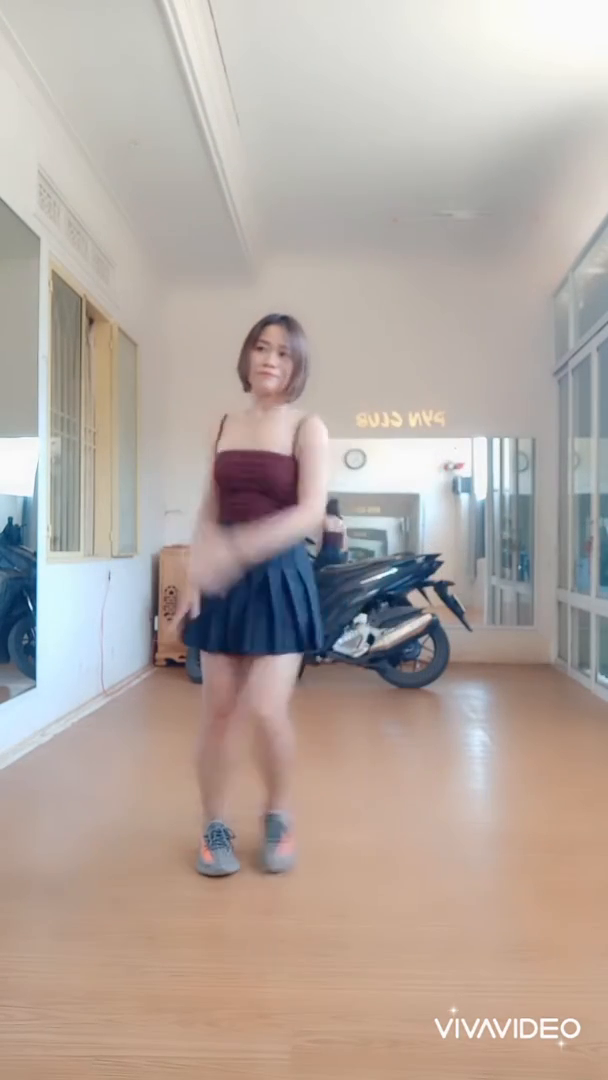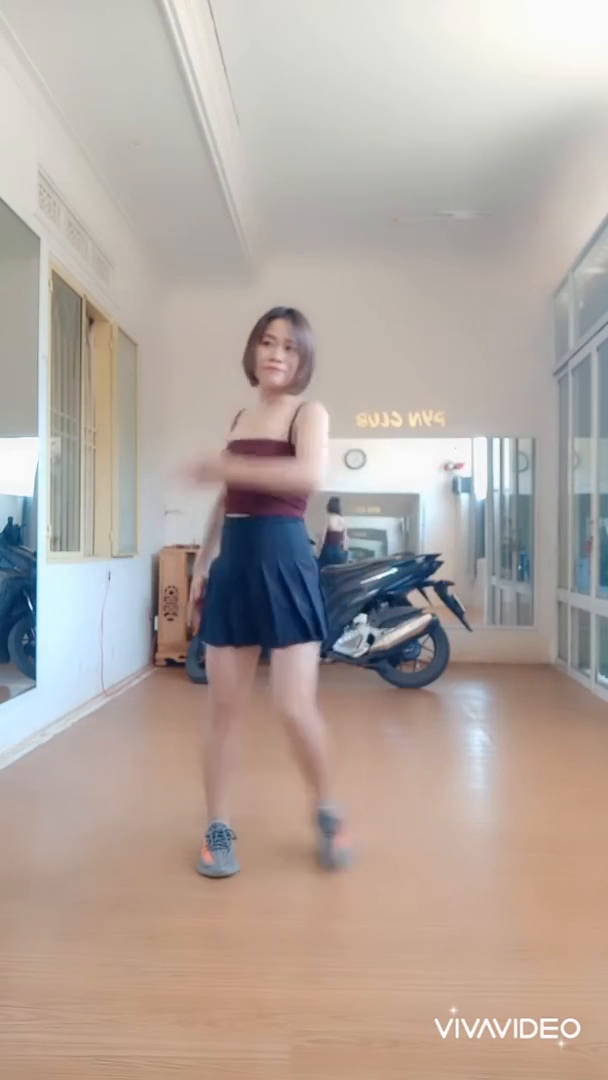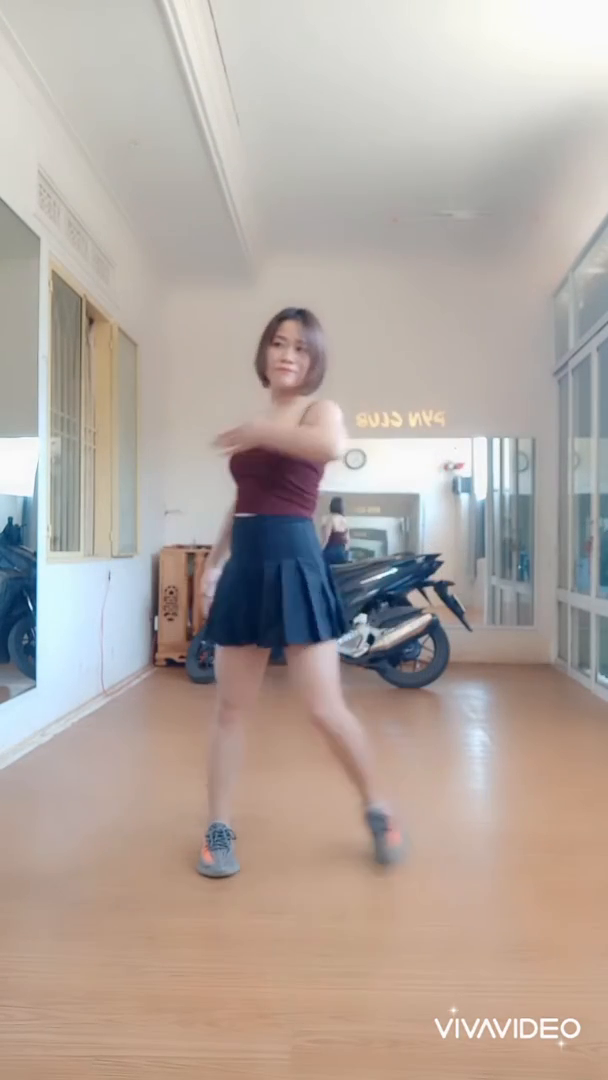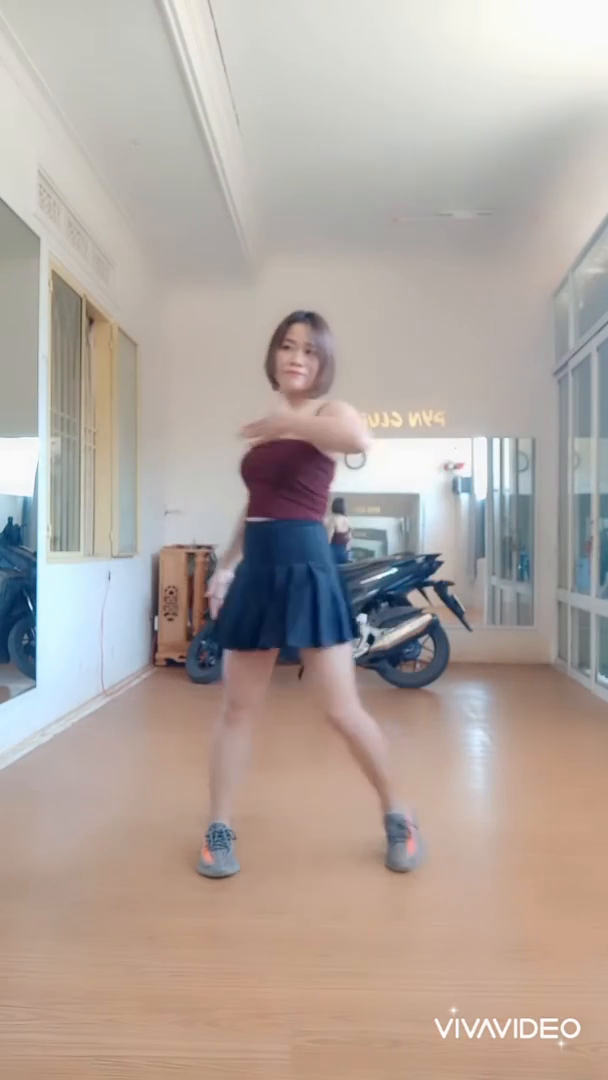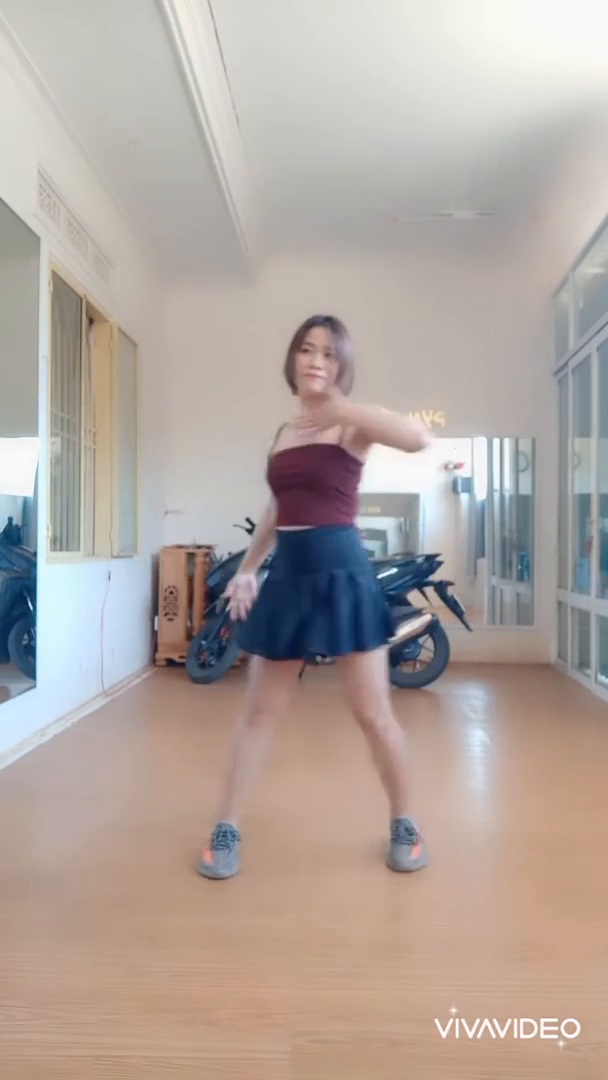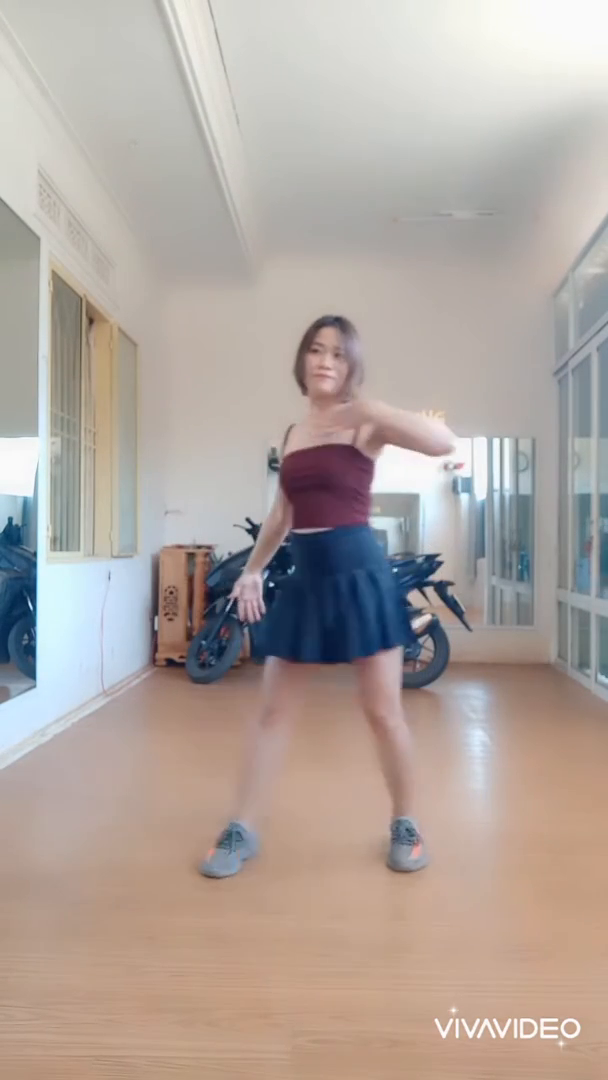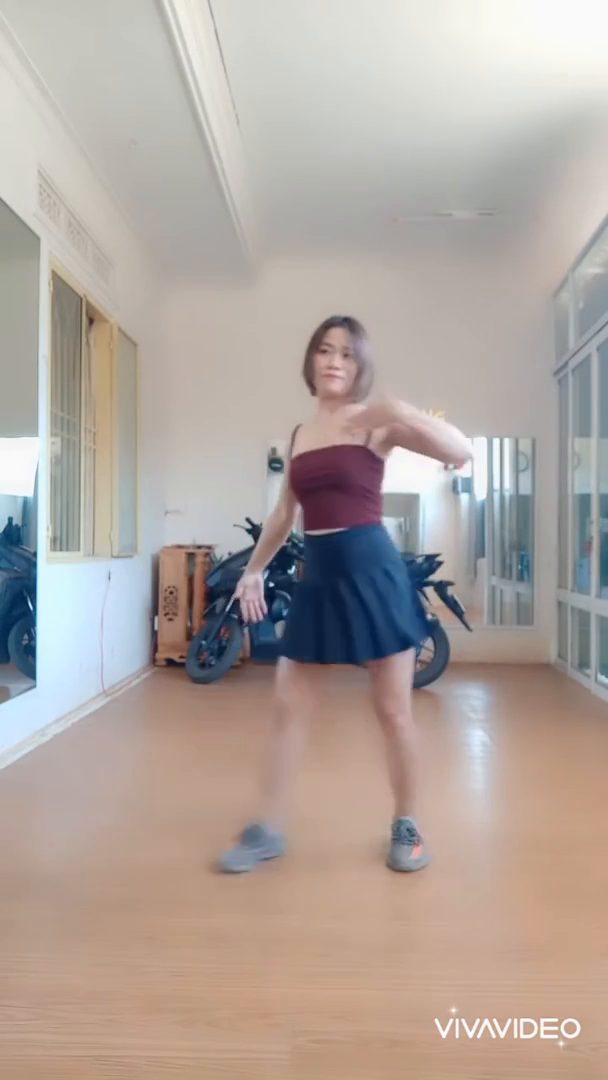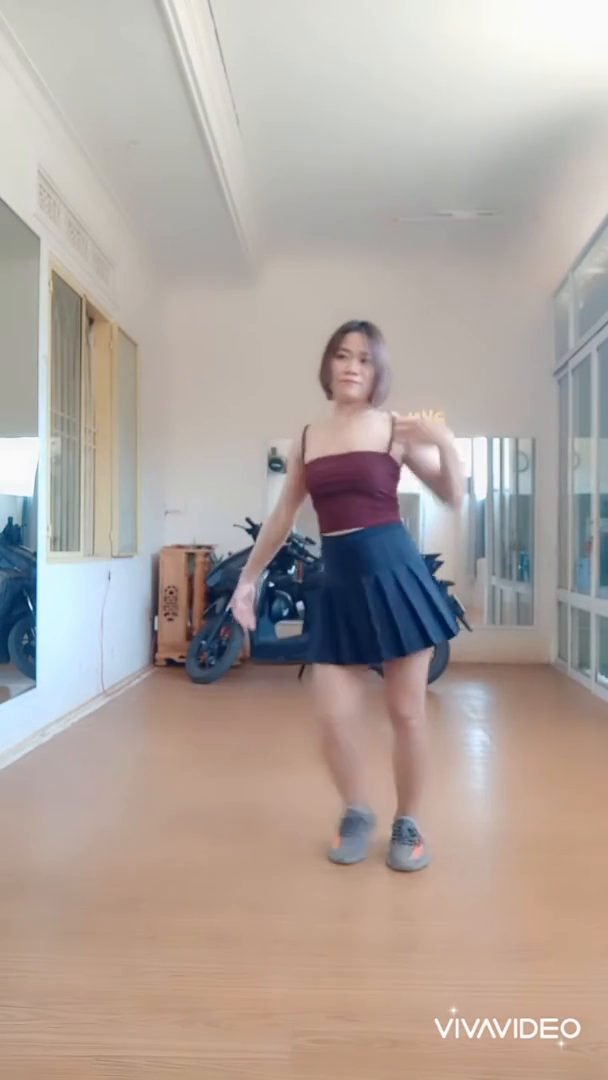
dt=0.1s
person 1, frame 1
left shoulder: (308, 428)
right shoulder: (223, 425)
left elbow: (311, 512)
right elbow: (210, 511)
left wrist: (242, 549)
right wrist: (196, 571)
left hip: (281, 577)
right hip: (224, 583)
left knee: (266, 712)
right knee: (219, 711)
left ankle: (277, 816)
right ankle: (215, 826)
person 1, frame 2
left shoulder: (309, 414)
right shoulder: (240, 420)
left elbow: (306, 477)
left wrist: (227, 468)
right wrist: (203, 563)
left hip: (285, 567)
right hip: (235, 573)
left knee: (296, 709)
right knee: (225, 707)
left ankle: (326, 813)
right ankle: (218, 828)
person 1, frame 3
left shoulder: (317, 411)
right shoulder: (257, 422)
left elbow: (332, 446)
left wrist: (255, 433)
right wrist: (213, 563)
left hip: (295, 564)
right hip: (245, 570)
left knee: (324, 708)
right knee: (231, 707)
left ankle: (376, 809)
right ankle: (219, 828)
person 1, frame 4
left shoulder: (330, 412)
right shoulder: (272, 429)
left elbow: (358, 438)
left wrist: (288, 422)
right wrist: (224, 567)
left hip: (306, 568)
right hip: (255, 573)
left knee: (342, 711)
right knee: (237, 708)
left ankle: (396, 817)
right ankle: (219, 828)
person 1, frame 5
left shoulder: (349, 424)
right shoulder: (285, 432)
left elbow: (417, 437)
left wrist: (345, 410)
right wrist: (245, 570)
left hip: (342, 575)
right hip: (289, 579)
left knee: (372, 714)
right knee: (259, 710)
left ankle: (404, 823)
right ankle: (228, 829)
person 1, frame 6
left shoulder: (366, 424)
right shoulder: (293, 433)
left elbow: (442, 441)
left wrist: (374, 409)
right wrist: (252, 570)
left hip: (360, 575)
right hip: (305, 580)
left knee: (383, 713)
right knee: (272, 711)
left ankle: (404, 824)
right ankle: (241, 830)
person 1, frame 7
left shoulder: (378, 422)
right shoulder: (299, 435)
left elbow: (459, 453)
right elbow: (285, 513)
left wrist: (400, 410)
right wrist: (253, 569)
left hip: (376, 576)
right hip: (320, 581)
left knee: (393, 713)
right knee: (287, 709)
left ankle: (406, 823)
right ankle: (267, 828)
person 1, frame 8
left shoulder: (395, 429)
right shoulder: (307, 437)
left elbow: (454, 498)
right elbow: (284, 515)
left wrist: (445, 447)
right wrist: (249, 576)
left hip: (395, 574)
right hip: (339, 582)
left knee: (406, 714)
right knee: (336, 718)
left ankle: (407, 823)
right ankle: (357, 814)
